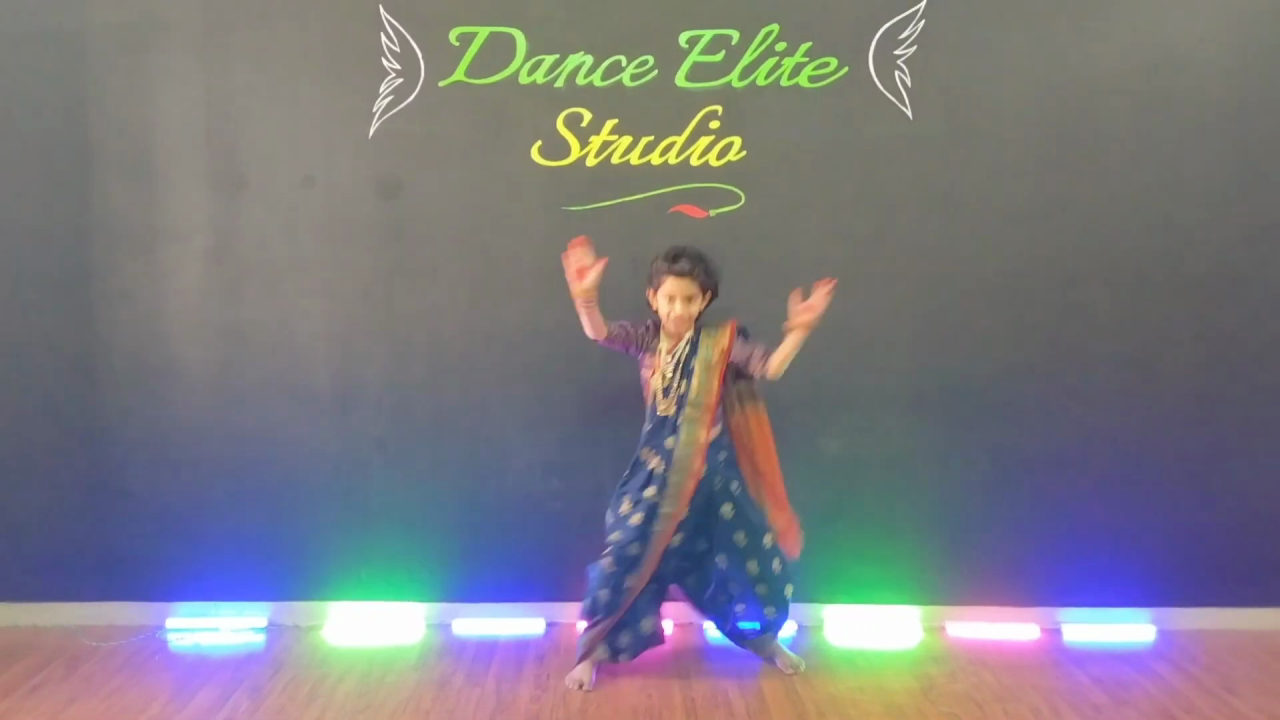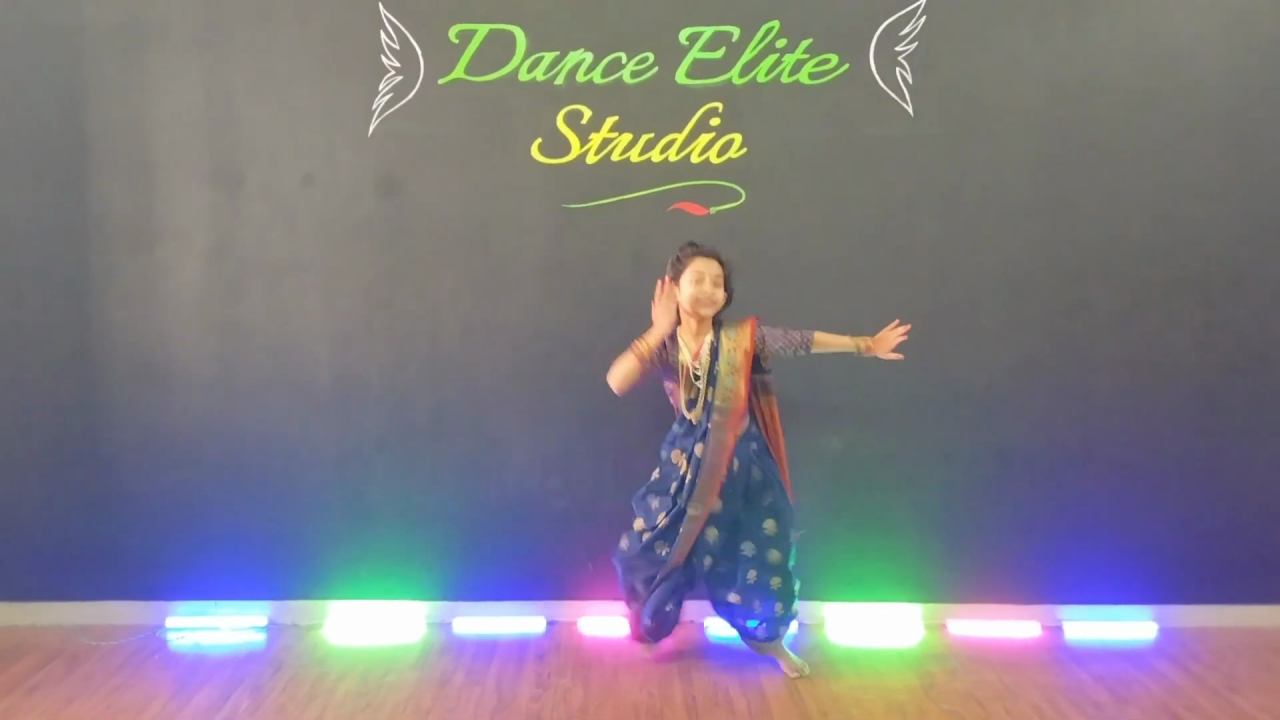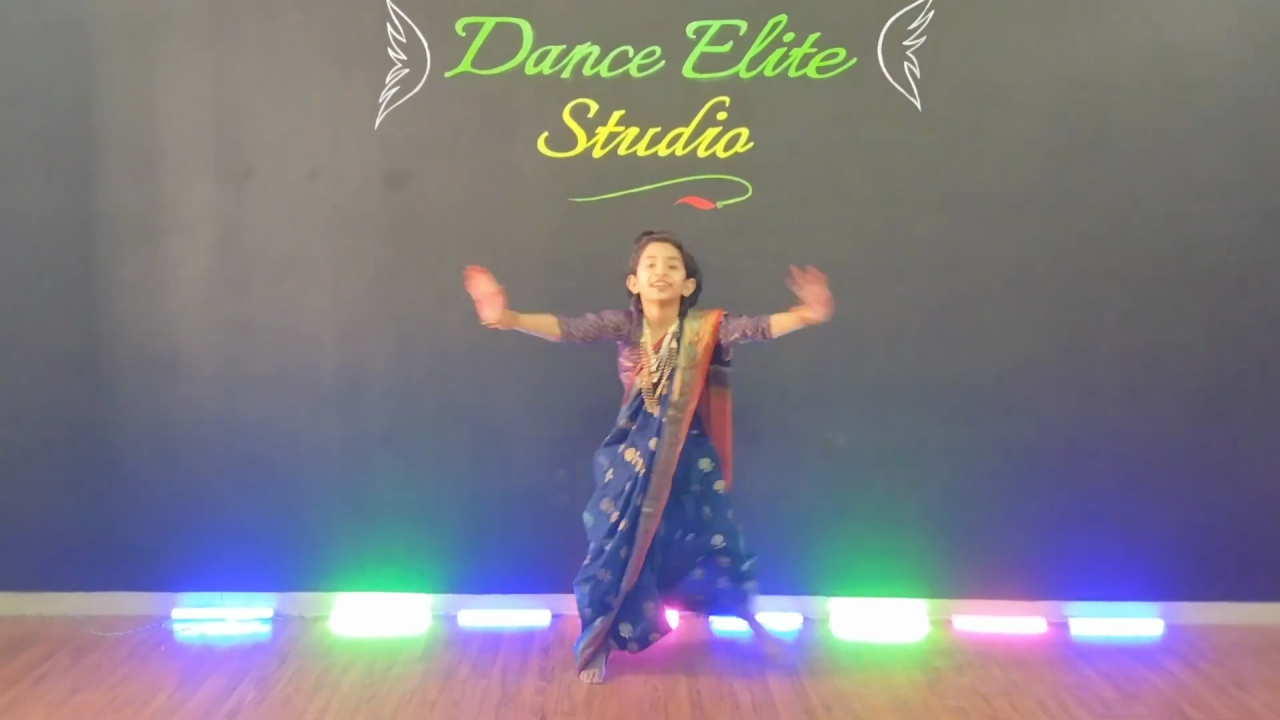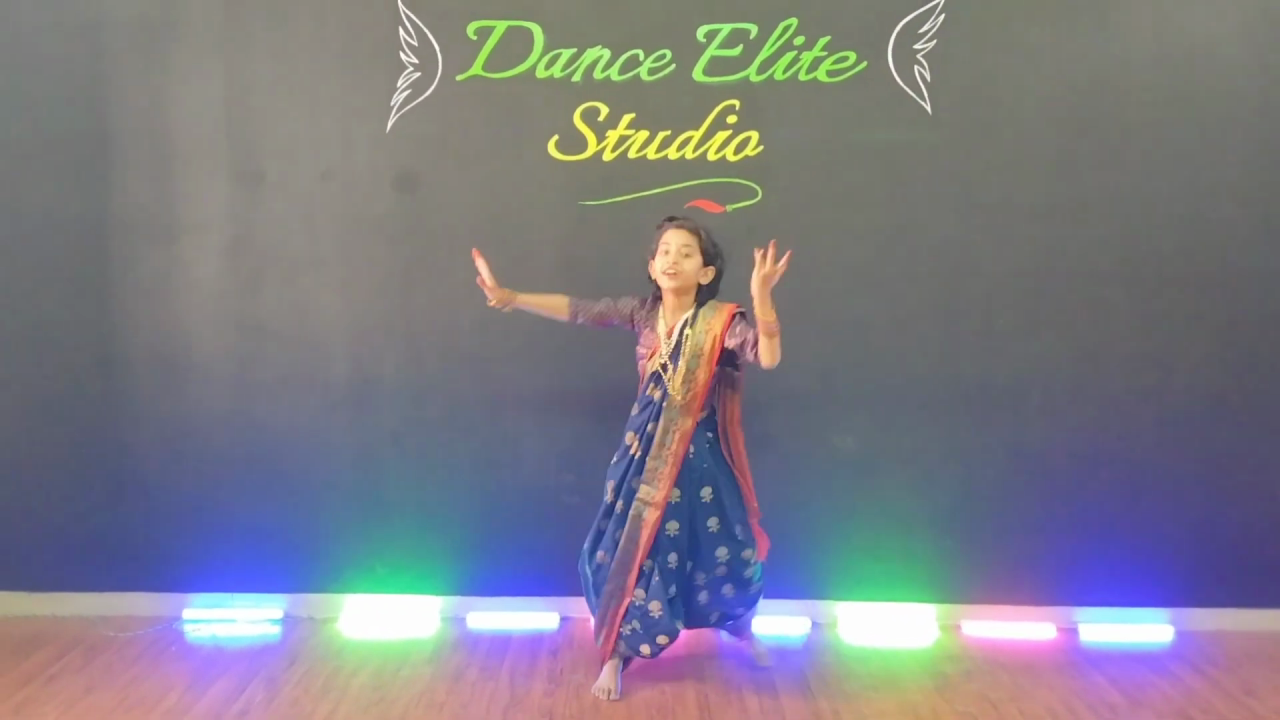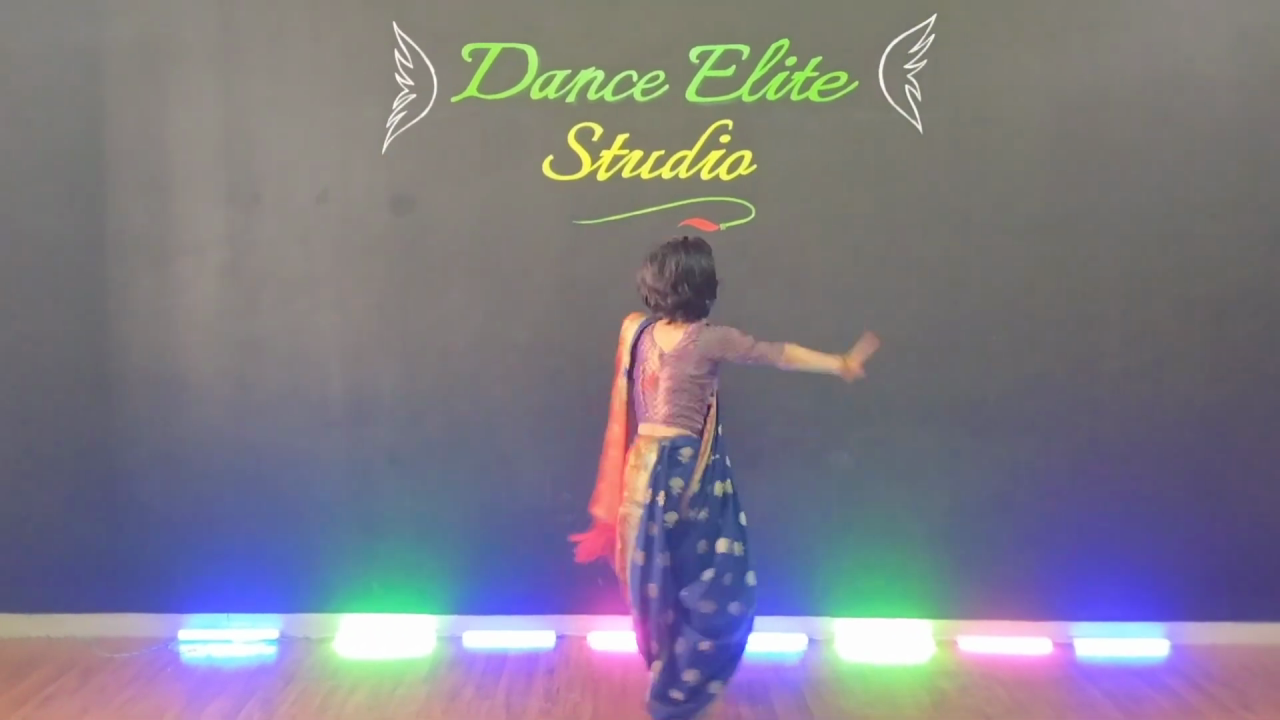
dt=1s
person 1, frame 1
left shoulder: (721, 341)
right shoulder: (643, 338)
left elbow: (769, 366)
right elbow: (598, 331)
left wrist: (800, 326)
right wrist: (584, 295)
left hip: (711, 468)
right hip: (656, 468)
left knee: (748, 553)
right knee: (627, 554)
left ankle: (763, 639)
right ankle: (594, 650)
person 1, frame 2
left shoulder: (744, 337)
right shoulder: (663, 345)
left elbow: (802, 341)
right elbow: (617, 383)
left wrist: (868, 344)
right wrist: (658, 331)
left hip: (741, 461)
right hip: (686, 460)
left knee: (765, 547)
right knee: (650, 544)
left ankle: (767, 638)
right ankle: (652, 622)
person 1, frame 3
left shoulder: (706, 328)
right shoulder: (624, 324)
left elbow: (760, 328)
right elbow: (564, 328)
left wrist: (810, 312)
right wrist: (508, 317)
left hip: (691, 456)
right hip: (634, 454)
left knee: (722, 541)
right knee: (615, 548)
left ankle: (745, 616)
right ankle: (601, 643)
person 1, frame 4
left shoulder: (721, 321)
right shoulder: (640, 312)
left elbow: (768, 357)
right elbow: (576, 310)
left wrist: (761, 296)
right wrist: (507, 297)
left hip: (697, 450)
right hip: (643, 451)
left knee: (726, 545)
right knee: (624, 548)
left ankle: (738, 623)
right ankle: (616, 653)
person 1, frame 5
left shoulder: (636, 330)
right shoulder: (708, 338)
right elbow: (776, 354)
right wrist: (841, 363)
left hip: (643, 466)
right hip: (691, 472)
left knee: (667, 584)
right knee: (717, 586)
left ankle: (671, 681)
